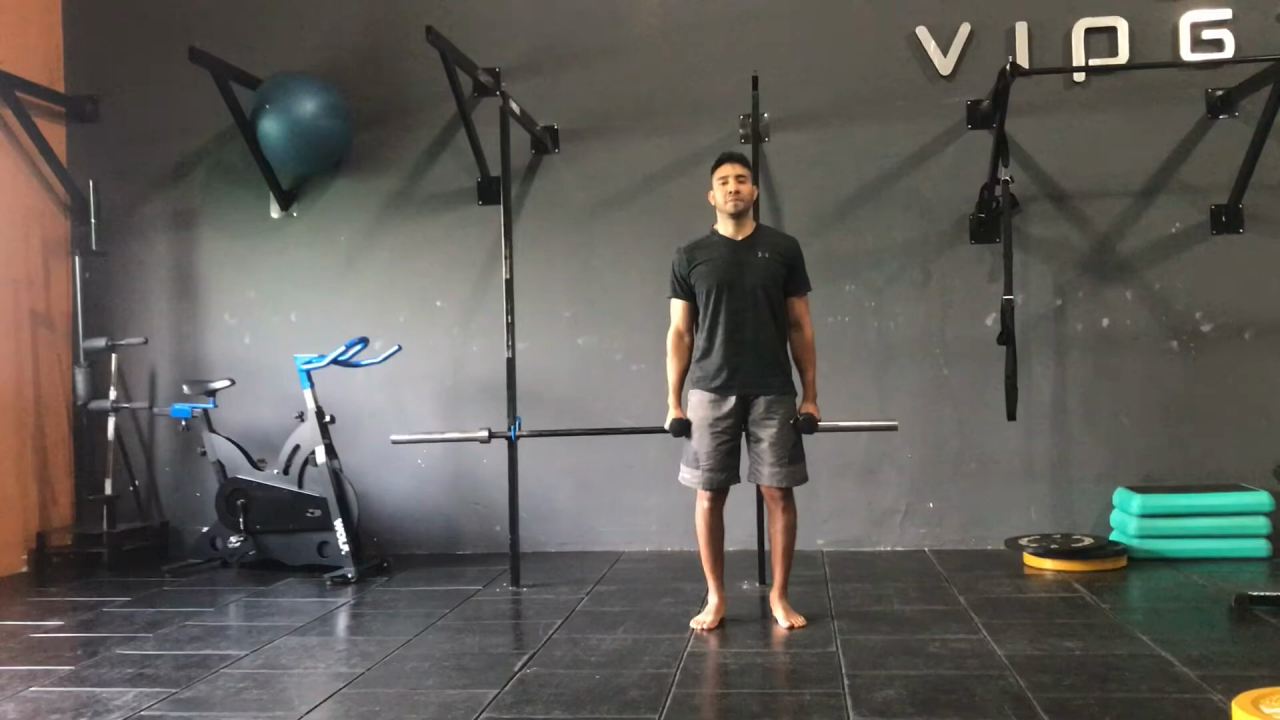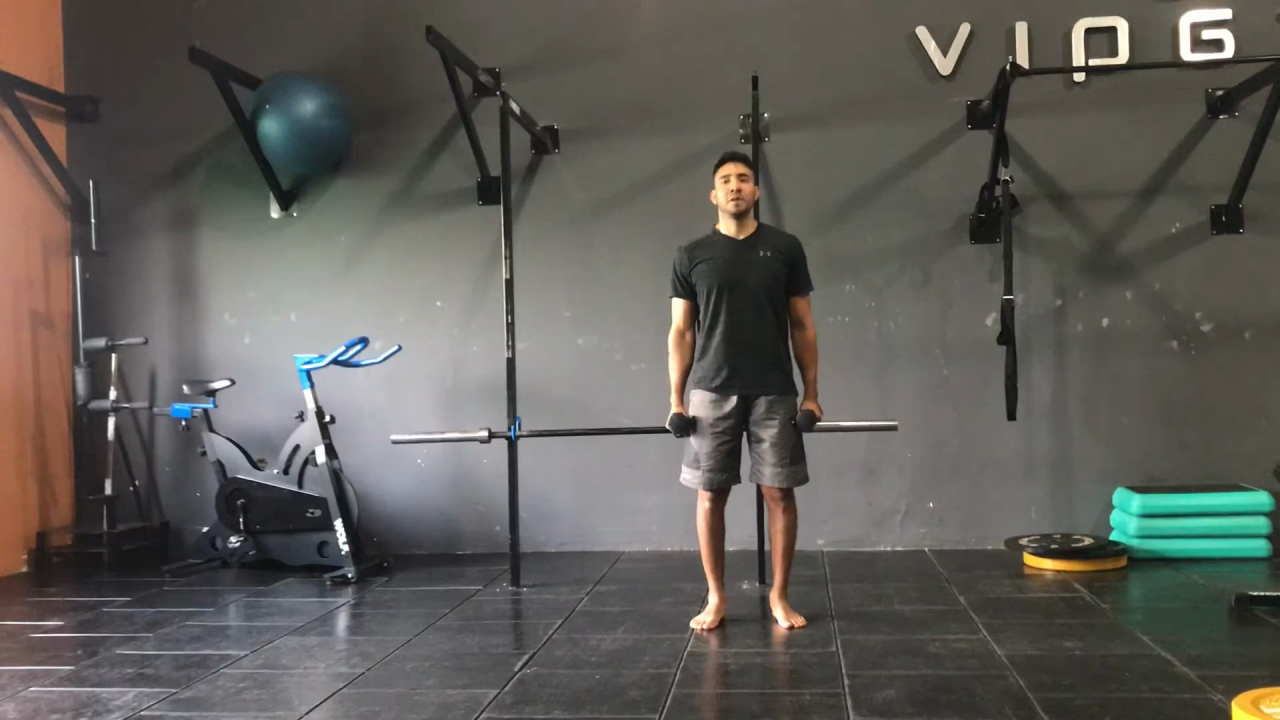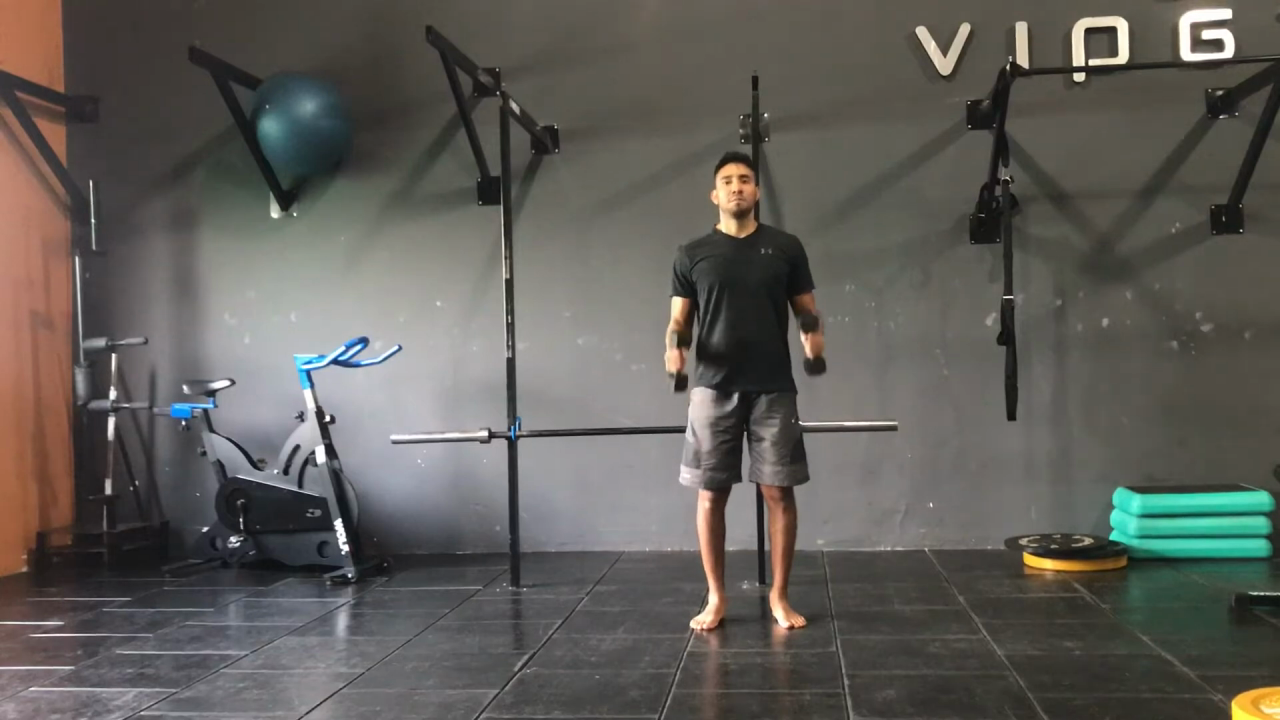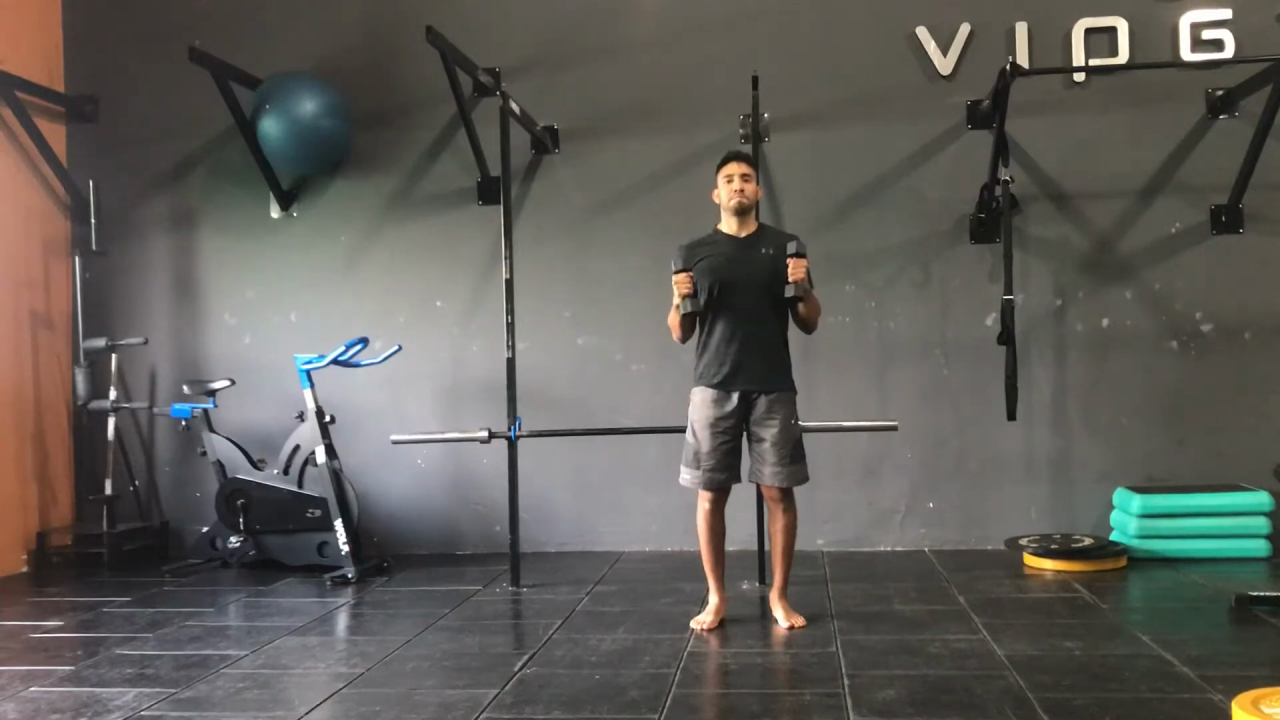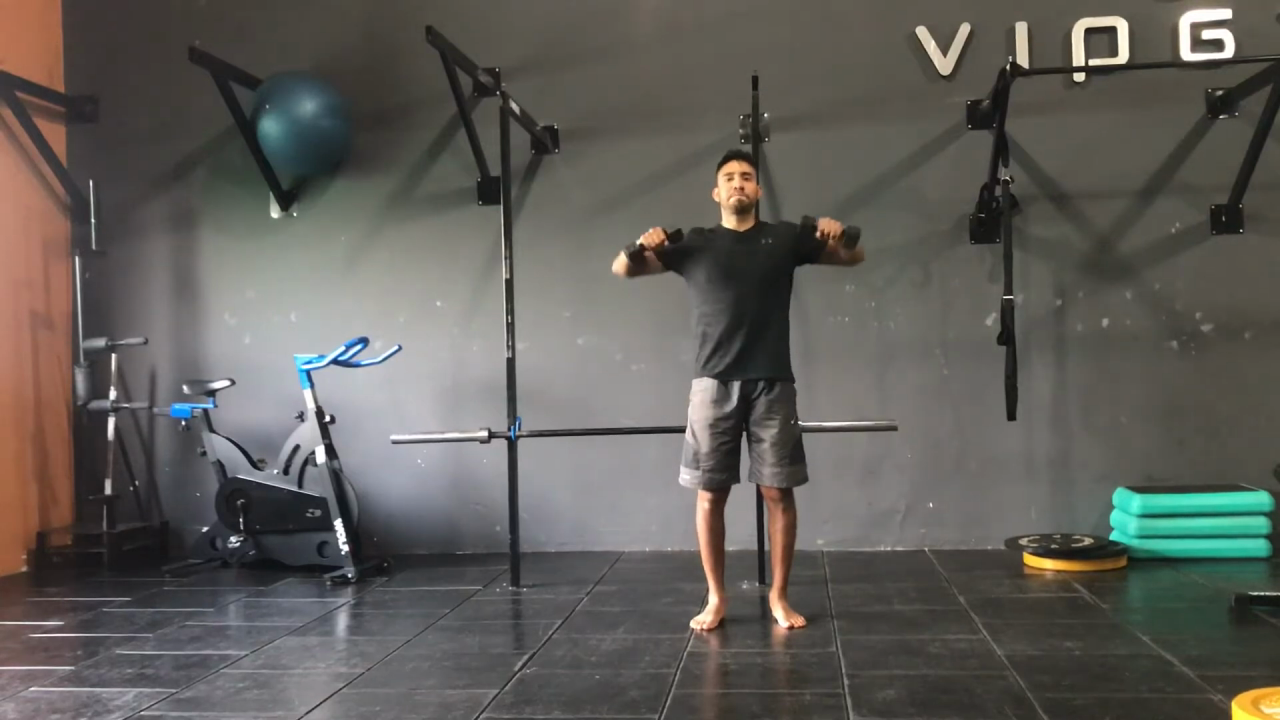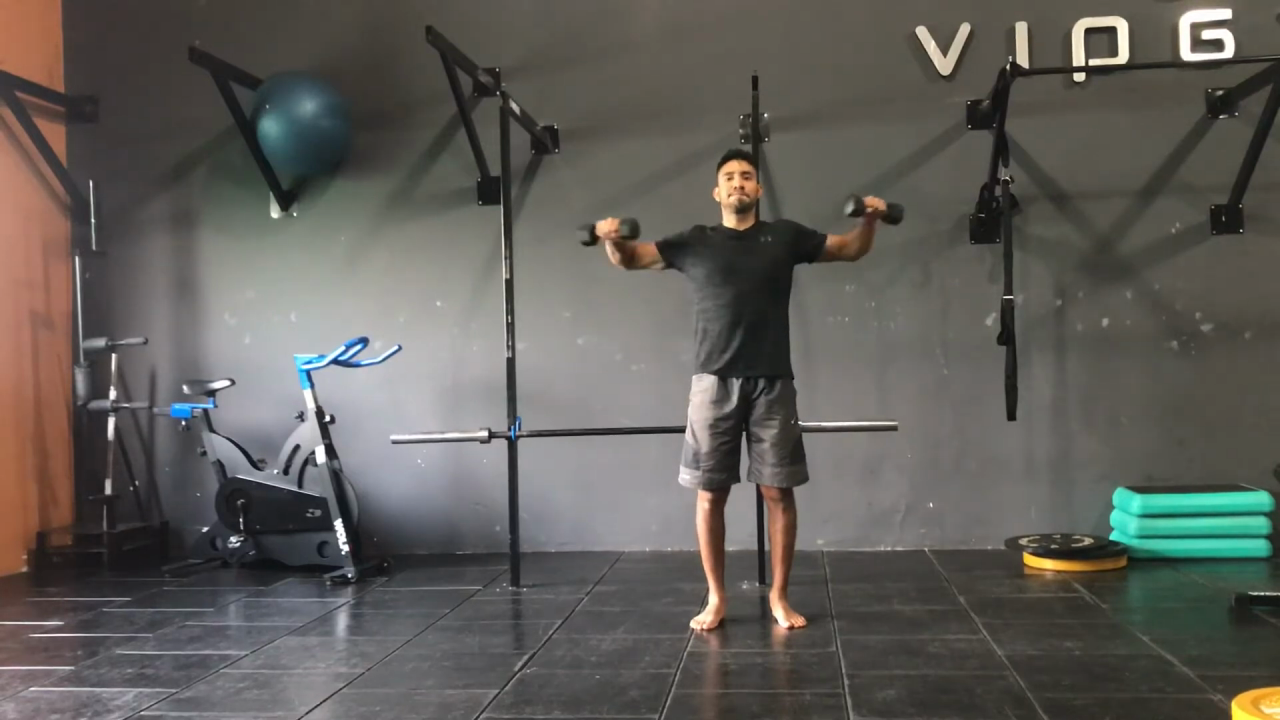
dt=0.5s
person 1, frame 1
left shoulder: (784, 249)
right shoulder: (691, 257)
left elbow: (800, 326)
right elbow: (680, 332)
left wrist: (810, 394)
right wrist: (674, 401)
left hip: (772, 393)
right hip: (711, 393)
left knee: (780, 493)
right knee: (709, 495)
left ankle: (779, 595)
right ankle: (716, 597)
person 1, frame 2
left shoulder: (785, 248)
right shoulder: (692, 256)
left elbow: (802, 325)
right elbow: (681, 331)
left wrist: (810, 393)
right wrist: (676, 399)
left hip: (774, 393)
right hip: (712, 393)
left knee: (780, 493)
right knee: (710, 495)
left ankle: (779, 595)
right ankle: (716, 597)
person 1, frame 3
left shoulder: (786, 247)
right shoulder: (692, 254)
left elbow: (808, 311)
right elbow: (679, 321)
left wrist: (814, 338)
right wrist: (674, 348)
left hip: (773, 390)
right hip: (713, 390)
left knee: (780, 492)
right knee: (710, 494)
left ankle: (779, 595)
right ankle: (716, 597)
person 1, frame 4
left shoulder: (784, 246)
right shoulder: (694, 253)
left elbow: (809, 323)
right elbow: (681, 333)
left wrist: (804, 289)
right wrist: (679, 302)
left hip: (773, 389)
right hip: (714, 388)
left knee: (779, 492)
right knee: (710, 494)
left ankle: (779, 596)
right ankle: (715, 598)
person 1, frame 5
left shoulder: (785, 237)
right shoulder: (694, 243)
left elbow: (854, 256)
right elbow: (622, 269)
left wrist: (840, 235)
right wrist: (639, 248)
left hip: (772, 384)
right hip: (714, 384)
left knee: (779, 492)
right knee: (710, 494)
left ankle: (779, 595)
right ankle: (716, 597)
person 1, frame 6
left shoulder: (785, 236)
right shoulder: (694, 243)
left elbow: (852, 248)
right elbow: (629, 258)
left wrist: (870, 218)
right wrist: (609, 237)
left hip: (772, 383)
right hip: (714, 382)
left knee: (779, 491)
right knee: (710, 493)
left ankle: (779, 595)
right ankle: (716, 598)
